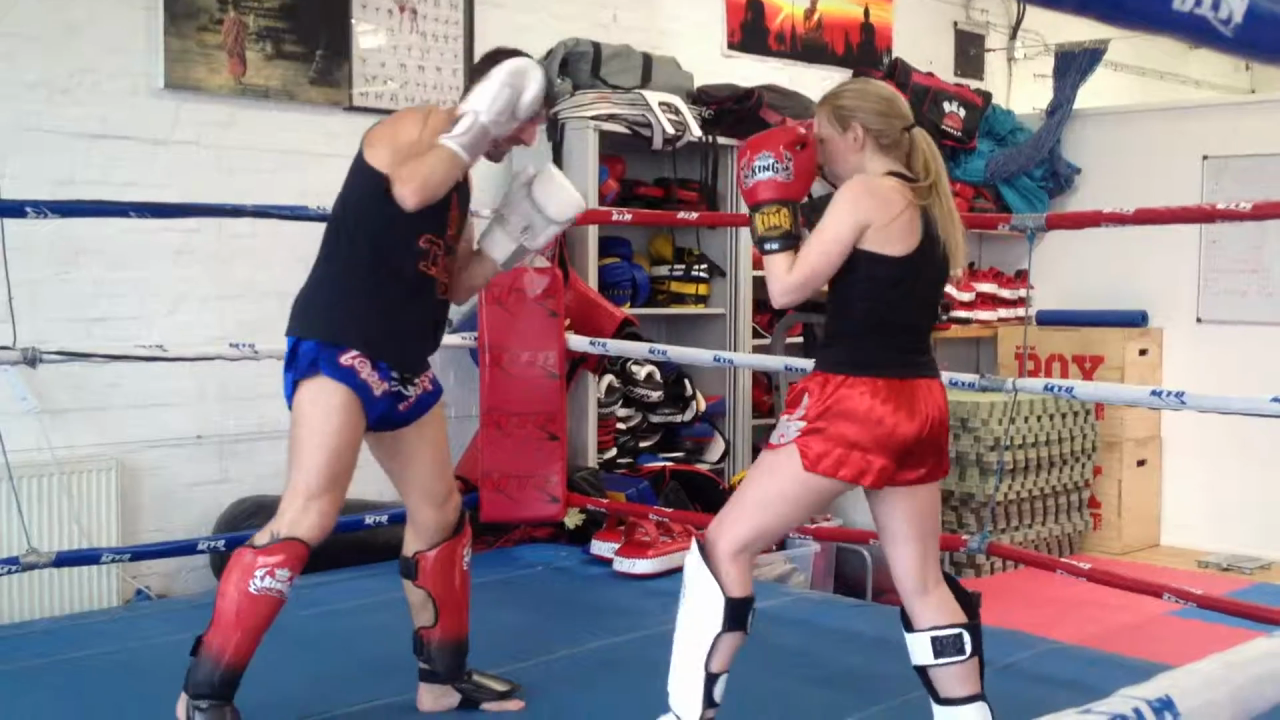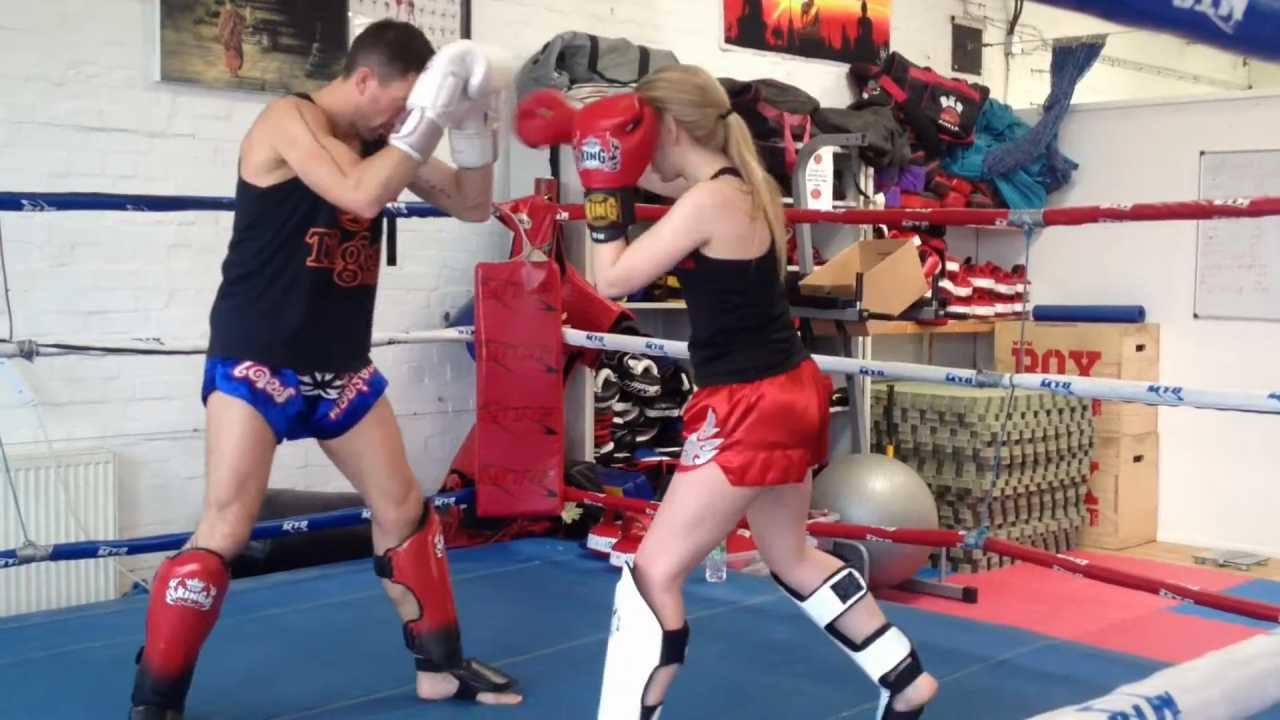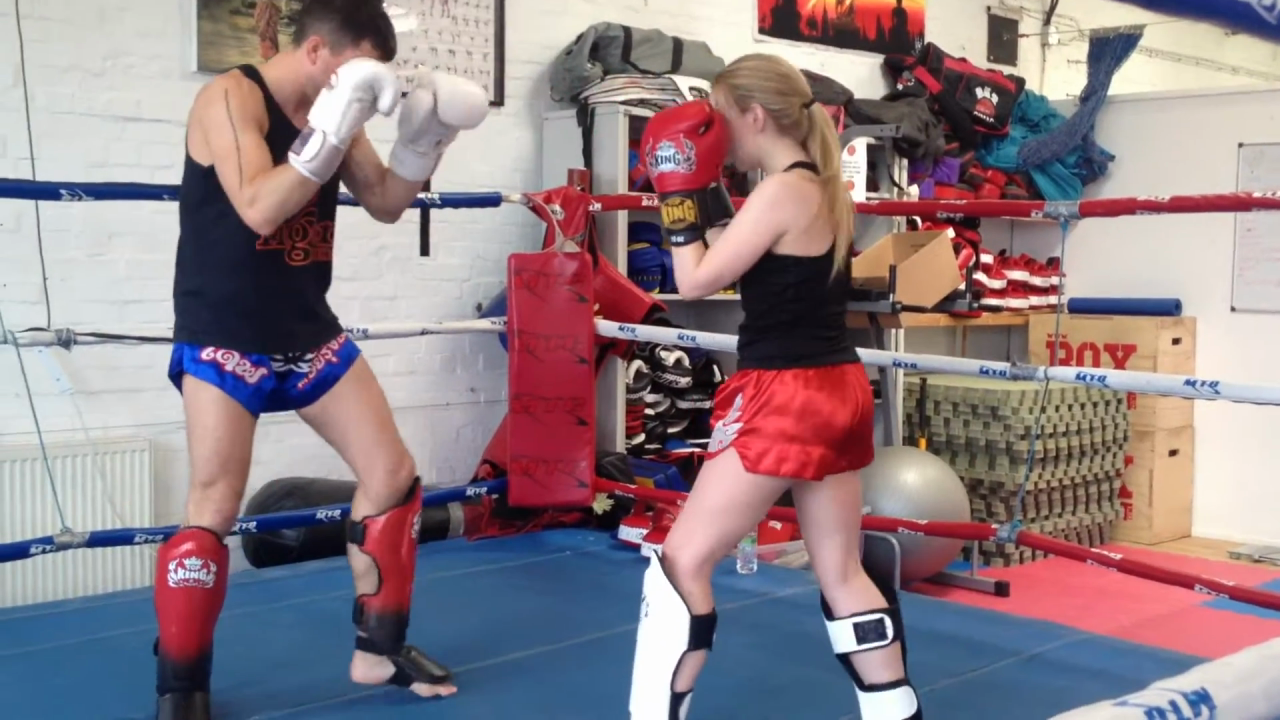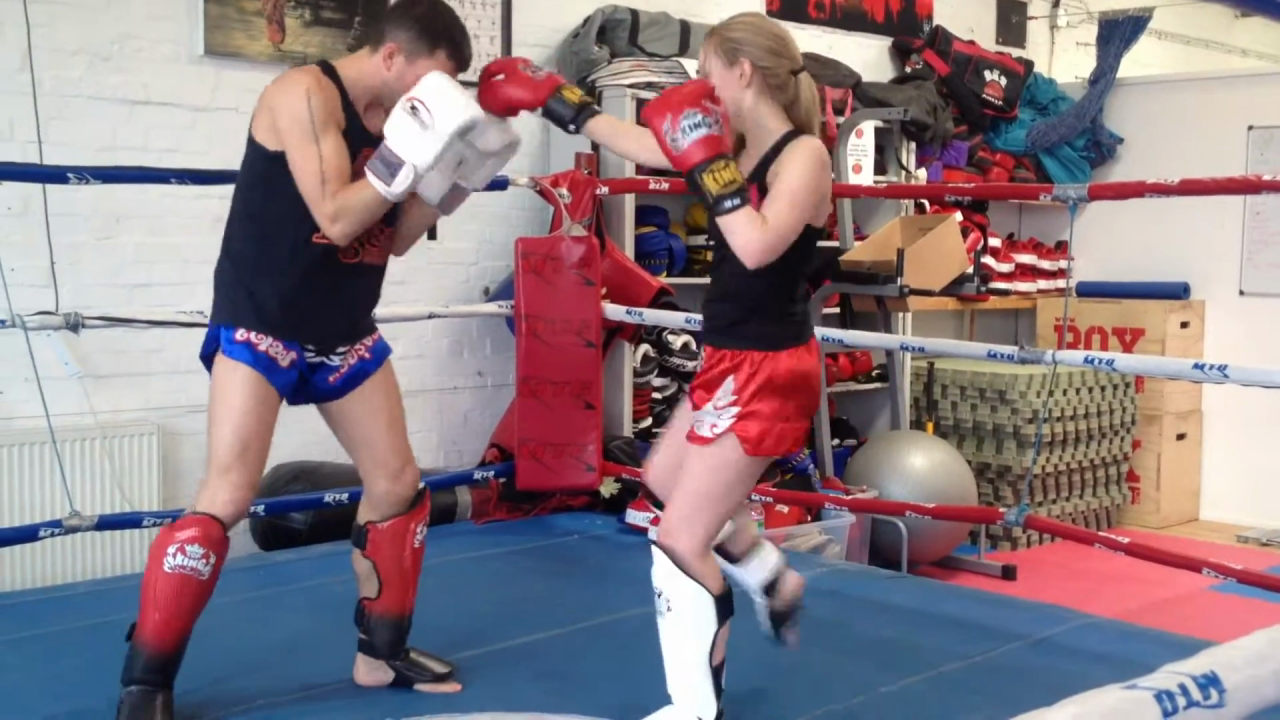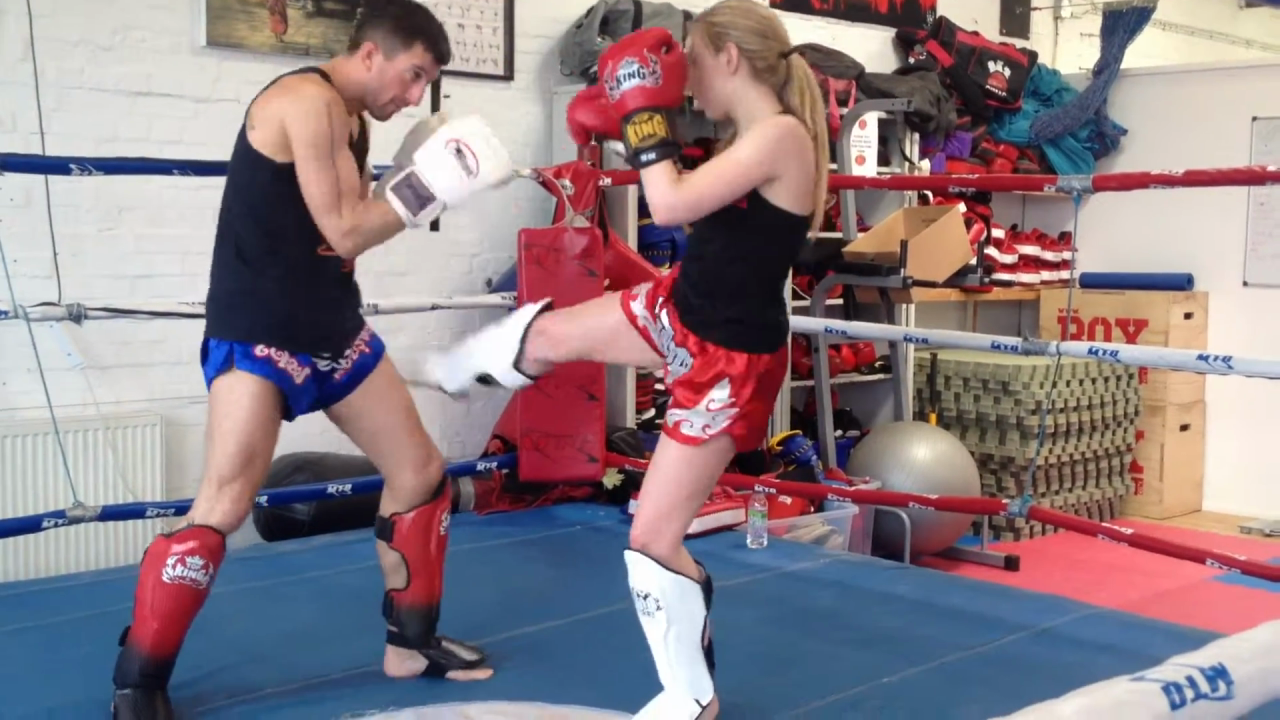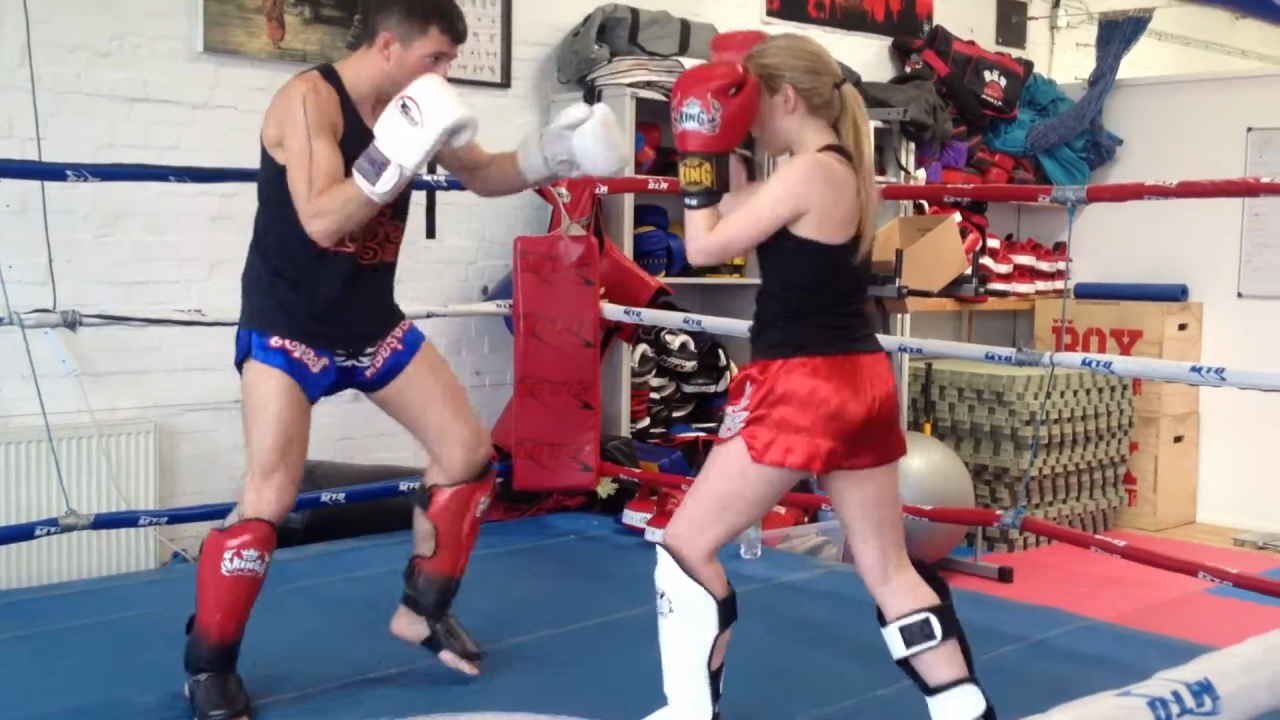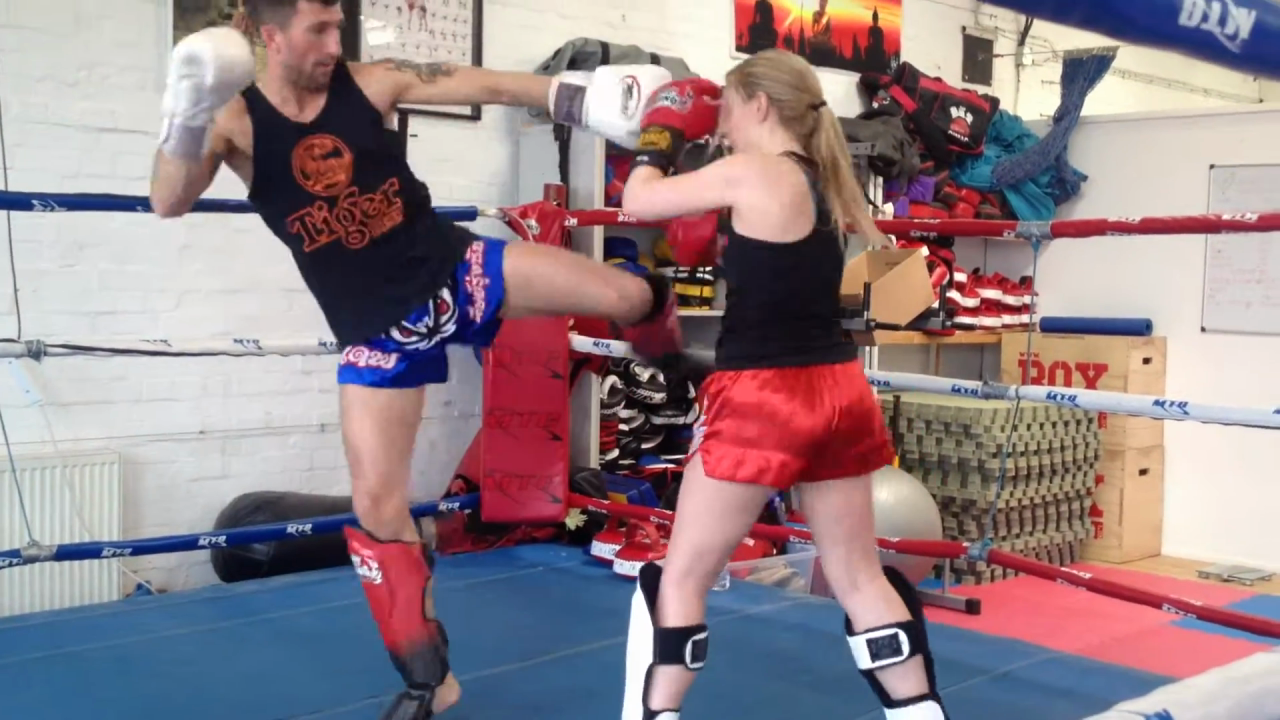
dt=0.5s
person 1, frame 1
left shoulder: (458, 178)
right shoulder: (415, 127)
left elbow: (460, 283)
right elbow: (410, 192)
left wrist: (520, 228)
right wrist: (476, 119)
left hip: (401, 363)
right hip: (335, 349)
left knee: (440, 514)
right knee: (308, 517)
person 1, frame 2
left shoulder: (385, 137)
right shoulder: (289, 119)
left elbow: (472, 205)
right elbow: (359, 194)
left wrist: (473, 121)
right wrist: (429, 117)
left hip: (342, 364)
right hip: (257, 358)
left knee: (404, 512)
right knee: (224, 531)
person 1, frame 3
left shoulder: (333, 109)
right shoulder: (231, 98)
left elbow: (382, 204)
right elbow: (259, 210)
left wrist: (422, 138)
right wrist: (332, 128)
left hip: (310, 333)
right hip: (223, 337)
left knee: (391, 477)
right knee: (213, 510)
left ankle: (380, 647)
person 1, frame 4
left shoulder: (395, 114)
right shoulder: (306, 94)
left elbow: (396, 234)
right elbow: (336, 220)
left wrist: (459, 165)
right wrist: (412, 150)
left hip: (344, 331)
right hip: (261, 323)
left knee: (398, 486)
right knee: (225, 500)
left ankle: (381, 650)
person 1, frame 5
left shoulder: (356, 118)
right shoulder: (306, 101)
right elbow: (348, 232)
left wrist: (426, 170)
right wrist: (433, 184)
left hip: (336, 329)
right hip: (258, 334)
left knee: (421, 473)
right knee: (223, 508)
left ankle: (413, 639)
person 1, frame 6
left shoulder: (415, 102)
right shoulder: (309, 99)
left elbow: (485, 176)
right elbow: (322, 222)
left wrist: (554, 152)
right wrist: (398, 152)
left hip: (372, 322)
right hip: (287, 326)
left knee: (467, 454)
right knee: (269, 499)
left ankle: (423, 610)
person 1, frame 7
left shoulder: (366, 82)
right shoulder: (230, 122)
left elbow: (480, 84)
right elbow: (168, 200)
left wrist: (585, 92)
right wrist: (184, 119)
left hip: (455, 269)
right hip: (379, 329)
left knee: (628, 296)
right knee: (377, 501)
left ankle: (664, 350)
person 2, frame 1
left shoulder: (863, 195)
right shoulder: (932, 206)
left elbow: (785, 289)
left wrist: (771, 198)
left hip: (855, 403)
right hip: (920, 402)
left knee: (724, 545)
right knee: (921, 579)
person 2, frame 2
left shoulder: (710, 202)
right shoulder: (745, 187)
left elbow: (612, 280)
right elbow: (671, 185)
left wrist: (603, 182)
left hip: (748, 407)
right hip: (790, 391)
left knee: (655, 573)
right knee: (790, 554)
person 2, frame 3
left shoulder: (781, 192)
right shoulder: (823, 186)
left elbow: (694, 283)
left wrist: (678, 189)
right wrist: (705, 189)
left hip: (783, 398)
right hip: (838, 390)
left knee: (684, 558)
right knee: (839, 569)
person 2, frame 4
left shoulder: (805, 154)
right shoulder: (741, 145)
left elbow: (757, 249)
right elbow: (642, 146)
left wrist: (709, 164)
right wrist: (552, 99)
left hip: (765, 373)
right hip: (742, 366)
left knee: (681, 541)
right knee: (665, 478)
right ankle: (771, 578)
person 2, frame 5
left shoulder: (782, 137)
right shoulder: (752, 131)
left elbow: (672, 207)
right elbow: (683, 189)
left wrist: (648, 118)
right wrist: (626, 128)
left hip: (733, 363)
right hip: (678, 310)
left knee: (653, 537)
right knee: (545, 329)
right ankle: (464, 367)
person 2, frame 6
left shoulder: (810, 173)
right shoulder: (843, 167)
left elbow: (702, 247)
right elbow: (748, 208)
left wrist: (700, 147)
right wrist: (721, 151)
left hip: (799, 386)
right hip: (858, 380)
left knee: (687, 544)
right knee: (884, 570)
person 2, frame 7
left shoulder: (754, 173)
right shoulder: (822, 182)
left elbow: (640, 199)
left wrist: (659, 137)
right wrist: (713, 242)
left hip: (758, 399)
right hip: (833, 391)
left knee: (678, 578)
right knee: (859, 579)
